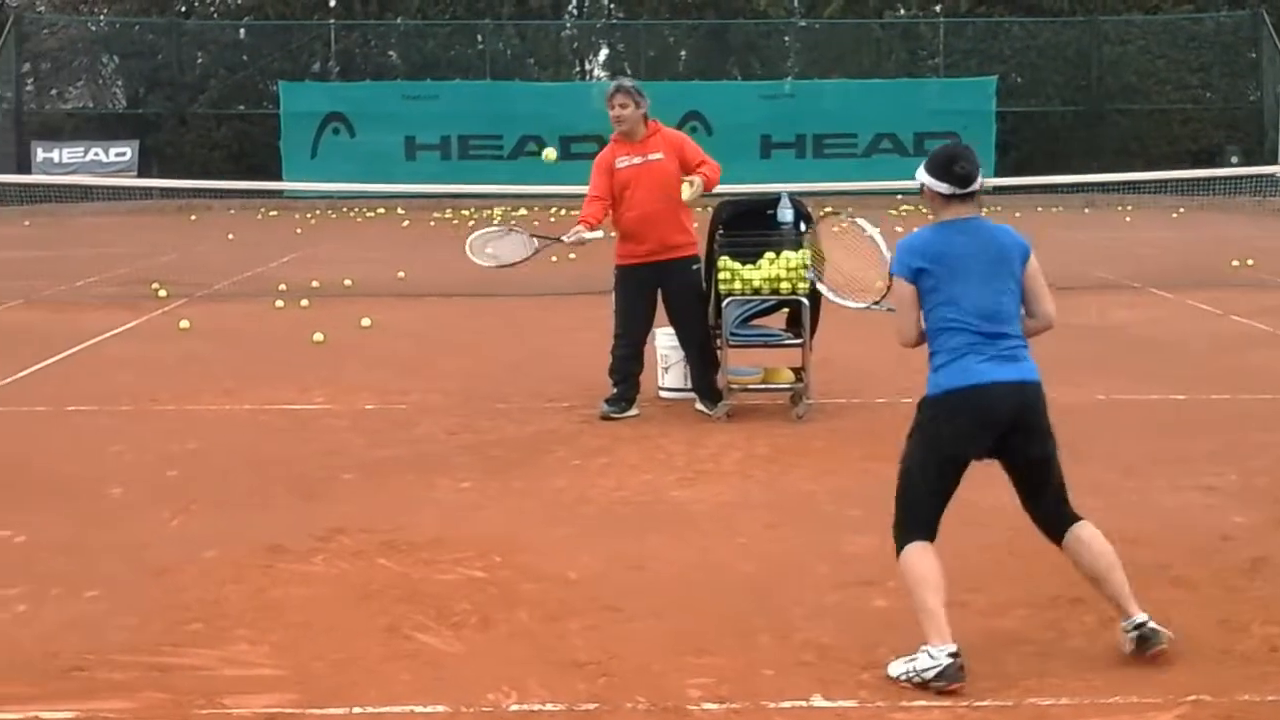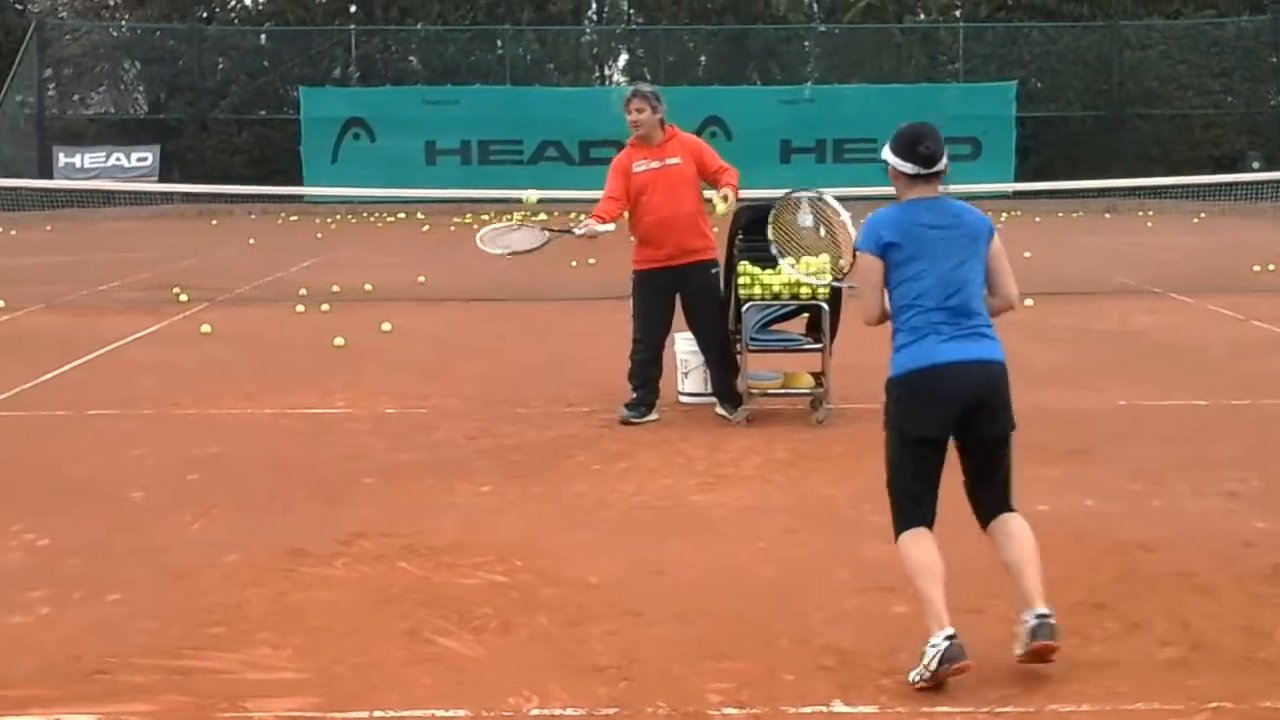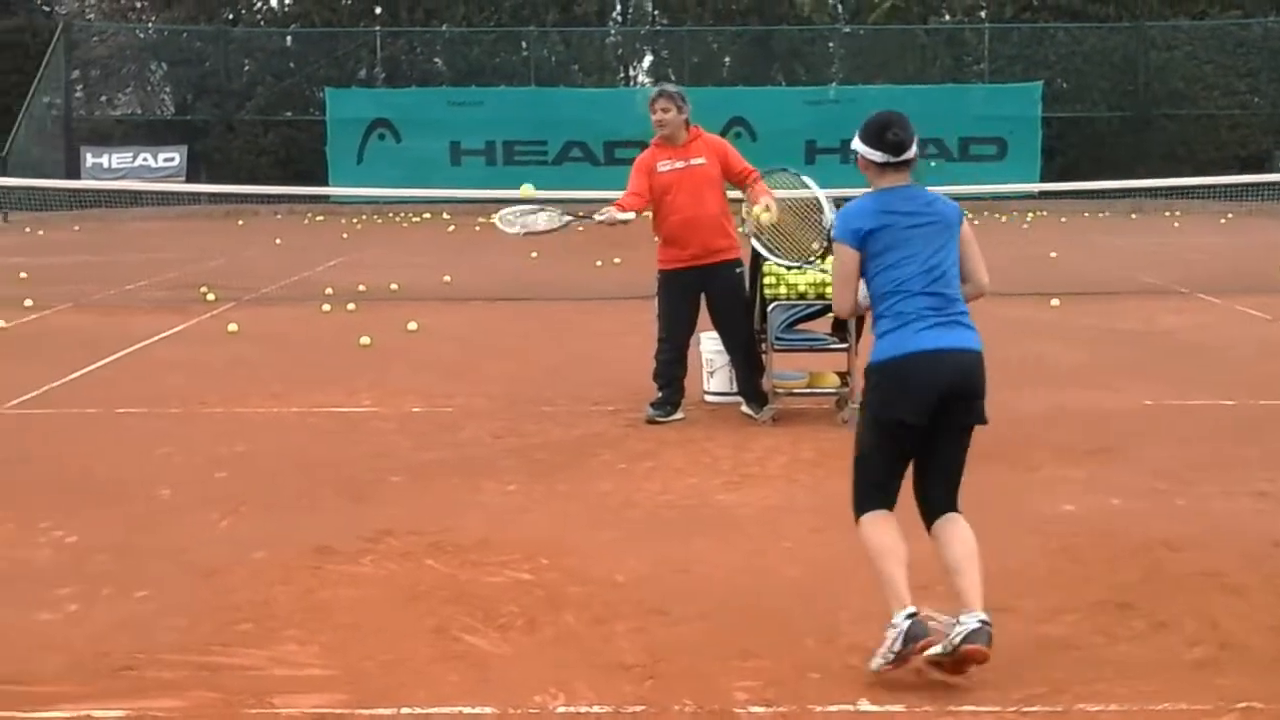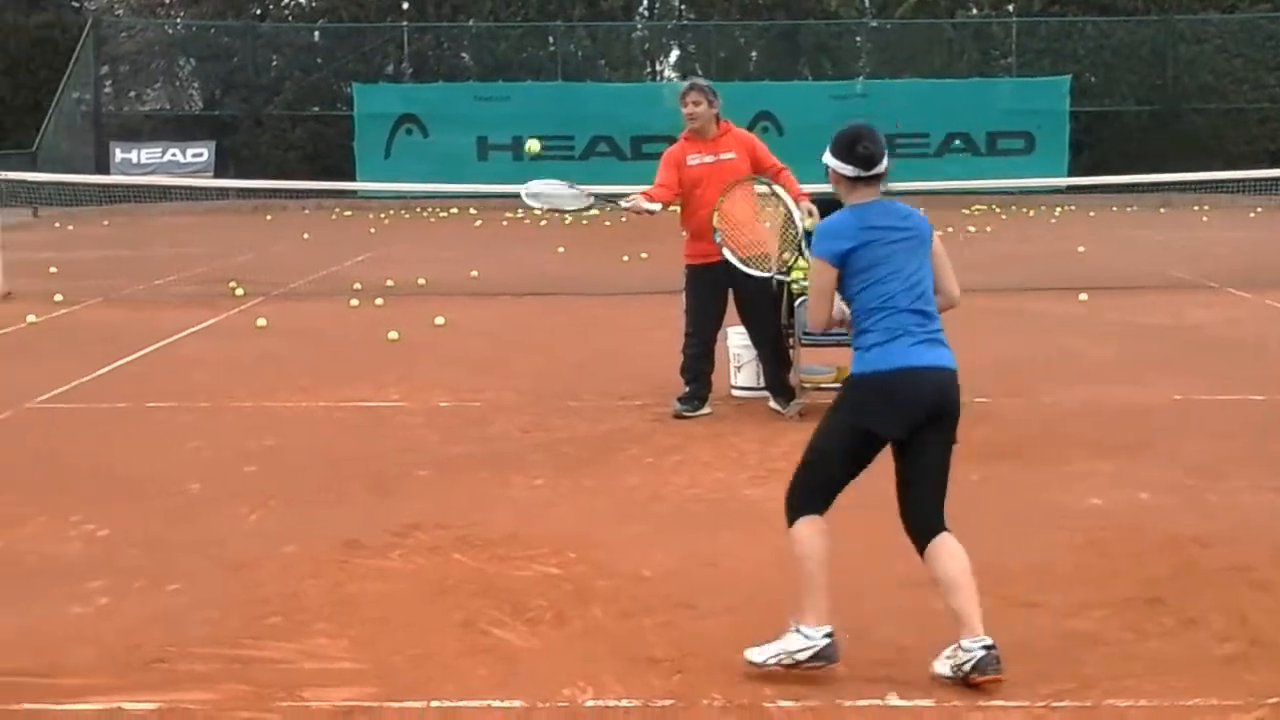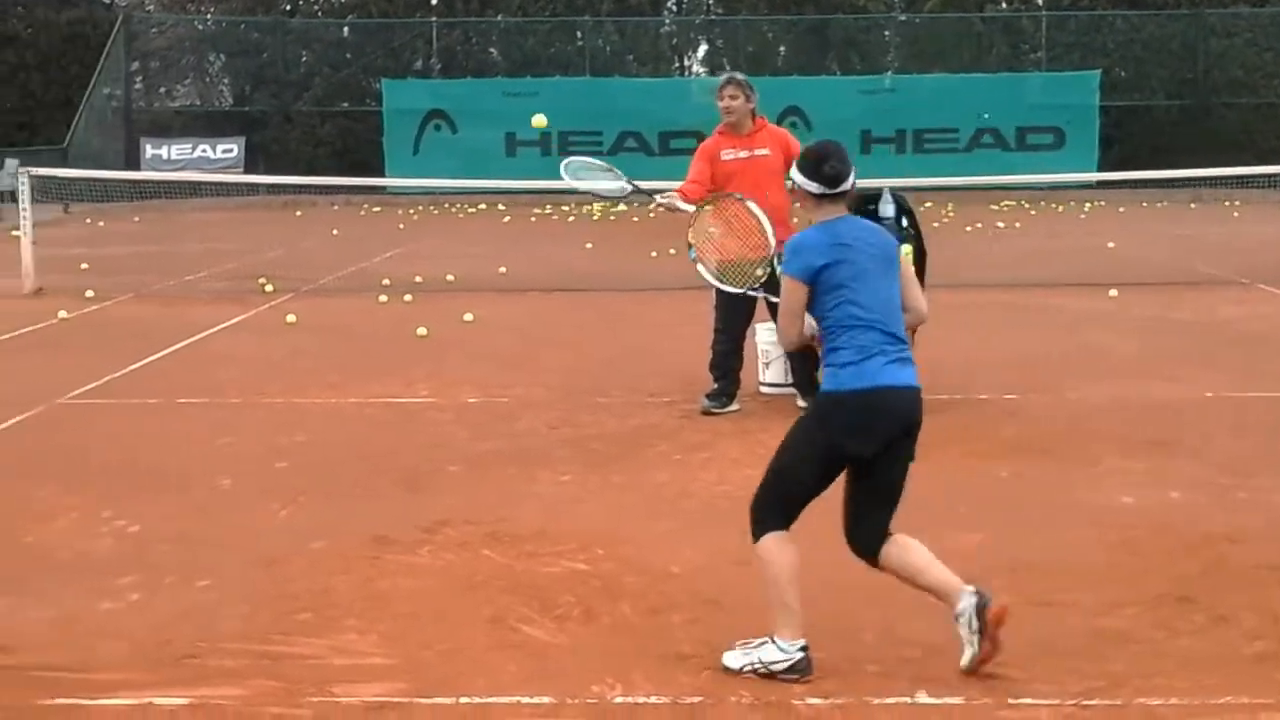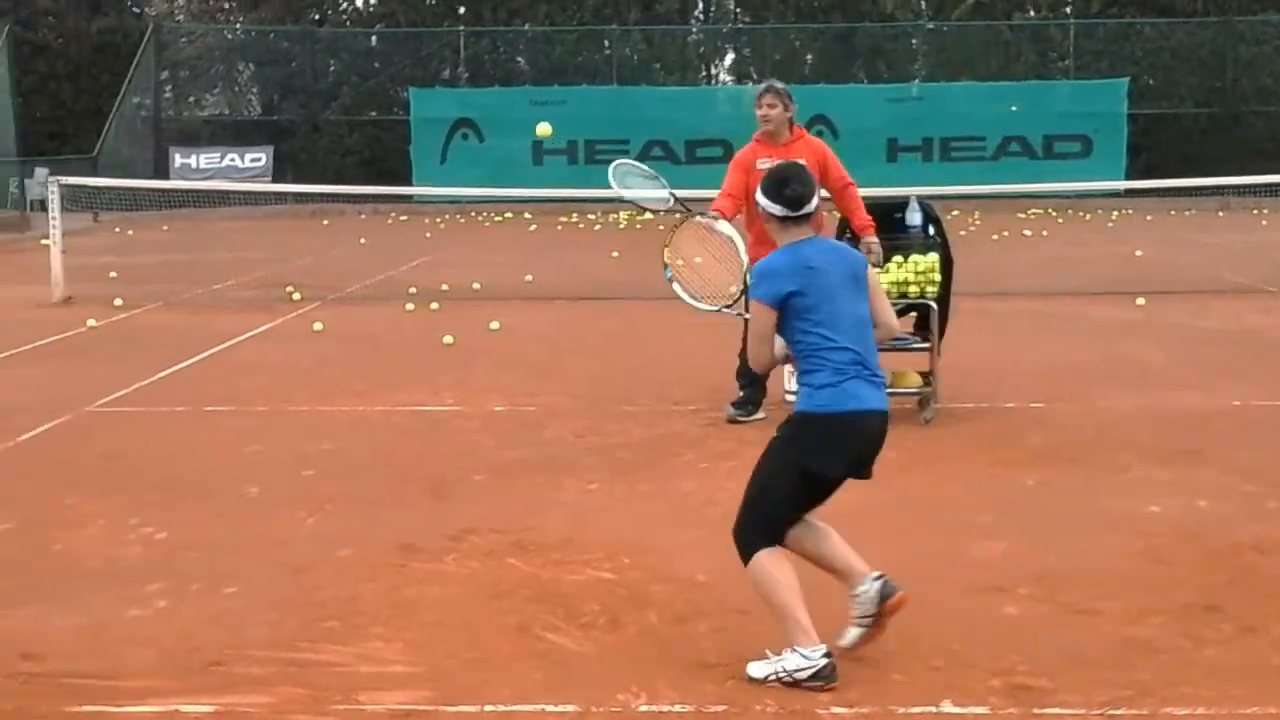
dt=0.1s
person 1, frame 1
left shoulder: (912, 248)
right shoulder: (1013, 241)
left elbow: (907, 335)
right elbow: (1044, 318)
left hip: (954, 401)
right hip: (1019, 392)
left knee: (913, 530)
right knee: (1058, 519)
left ankle: (940, 653)
right ankle: (1139, 622)
person 1, frame 2
left shoulder: (879, 227)
right shoulder: (977, 221)
left elbow: (870, 314)
right elbow: (1006, 297)
left hip: (923, 380)
right hip: (986, 371)
left knee: (912, 517)
right knee: (996, 506)
left ankle: (943, 637)
right ankle: (1038, 618)
person 1, frame 3
left shoulder: (855, 217)
right shoulder: (948, 210)
left elbow: (844, 306)
right elbow: (977, 285)
left hip: (902, 366)
right hip: (962, 359)
left knee: (873, 501)
right knee: (940, 505)
left ankle: (905, 618)
right ankle: (973, 623)
person 1, frame 4
left shoulder: (833, 231)
right shoulder: (917, 223)
left elbow: (819, 320)
right elbow: (949, 296)
left hip: (881, 383)
right hip: (938, 381)
left knee: (806, 501)
right knee: (927, 525)
left ankle: (813, 633)
right ankle: (976, 646)
person 1, frame 5
left shoulder: (803, 248)
right shoulder: (883, 239)
left elbow: (790, 336)
right elbow: (916, 313)
left hip: (852, 400)
right hip: (903, 397)
left knee: (769, 514)
right knee: (871, 536)
left ankle: (788, 645)
right ankle: (968, 601)
person 1, frame 6
left shoulder: (772, 270)
right shoulder: (850, 258)
left elbow: (760, 361)
right elbow: (888, 327)
left hip: (827, 418)
right hip: (871, 415)
left knee: (753, 533)
right knee: (780, 514)
left ankle: (807, 654)
right ankle: (869, 585)
person 2, frame 1
left shoulder: (673, 140)
right shoulder: (607, 157)
left elbow: (710, 168)
right elbow: (598, 199)
left wrist: (700, 180)
right wrist: (585, 224)
left hip: (680, 254)
right hip: (632, 259)
left knee: (695, 329)
right knee: (628, 334)
left ankle: (708, 394)
right ankle: (623, 397)
person 2, frame 2
left shoulder: (689, 145)
right shoulder: (624, 160)
left elbow: (725, 173)
right elbow: (614, 200)
left wrist: (728, 189)
right wrist: (596, 218)
left hip: (698, 259)
right hip: (650, 264)
left knee: (714, 333)
right knee: (647, 338)
left ankle: (729, 398)
right ankle: (643, 402)
person 2, frame 3
left shoulder: (714, 146)
right shoulder: (647, 160)
left elbow: (748, 175)
right elbow: (636, 197)
left wrist: (762, 195)
right wrist: (617, 210)
left hip: (722, 258)
right hip: (675, 264)
left knee: (739, 332)
right knee: (672, 338)
left ankle: (754, 397)
right ankle: (668, 401)
person 2, frame 4
left shoulder: (743, 141)
right shoulder: (676, 153)
left elbow: (776, 172)
right elbow: (663, 189)
left wrist: (800, 199)
right wrist: (644, 199)
right hip: (702, 258)
left knee: (764, 326)
right knee: (699, 332)
left ankle: (782, 393)
right ankle: (695, 394)
person 2, frame 5
left shoulder: (778, 137)
right shoulder: (711, 147)
right elbow: (697, 185)
right wrist: (679, 197)
left hip: (780, 249)
right knee: (729, 328)
left ankle: (809, 389)
right ankle: (724, 392)
person 2, frame 6
left shoulder: (815, 149)
right shoulder: (746, 156)
left elbow: (844, 189)
right elbow: (730, 199)
left wrist: (865, 229)
right wrist: (719, 216)
right hip: (765, 262)
right ankle: (750, 399)
